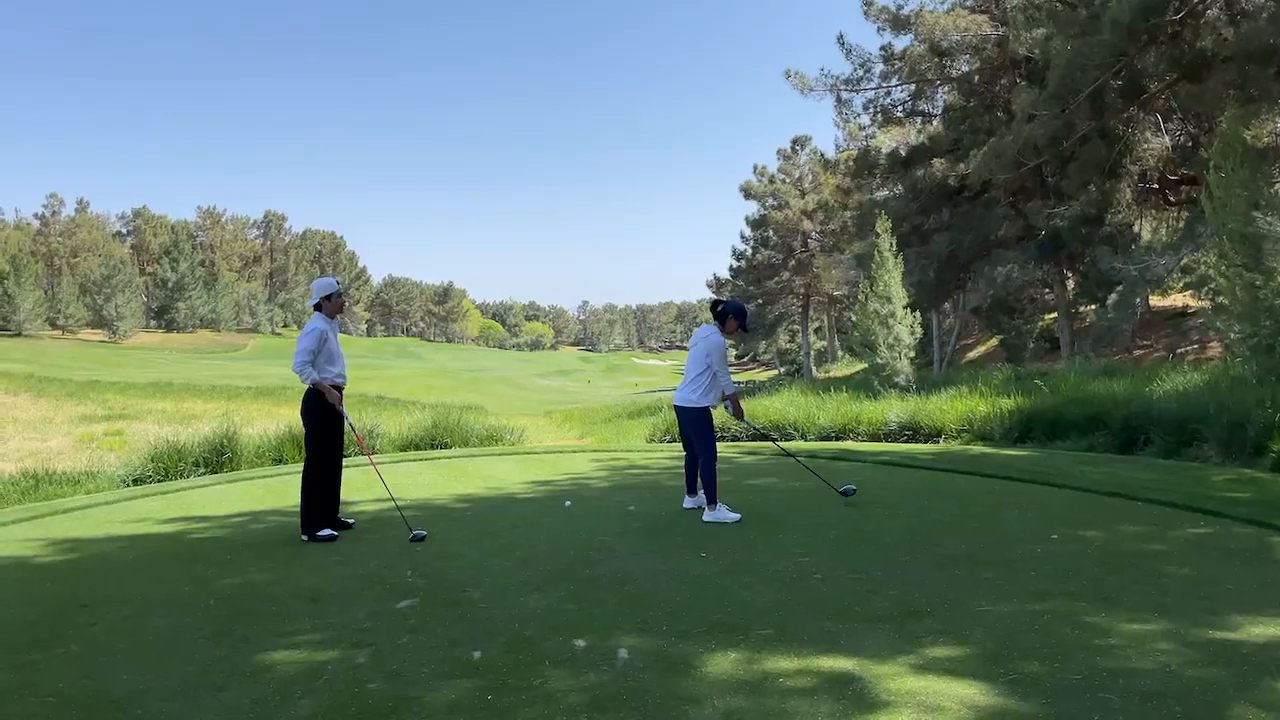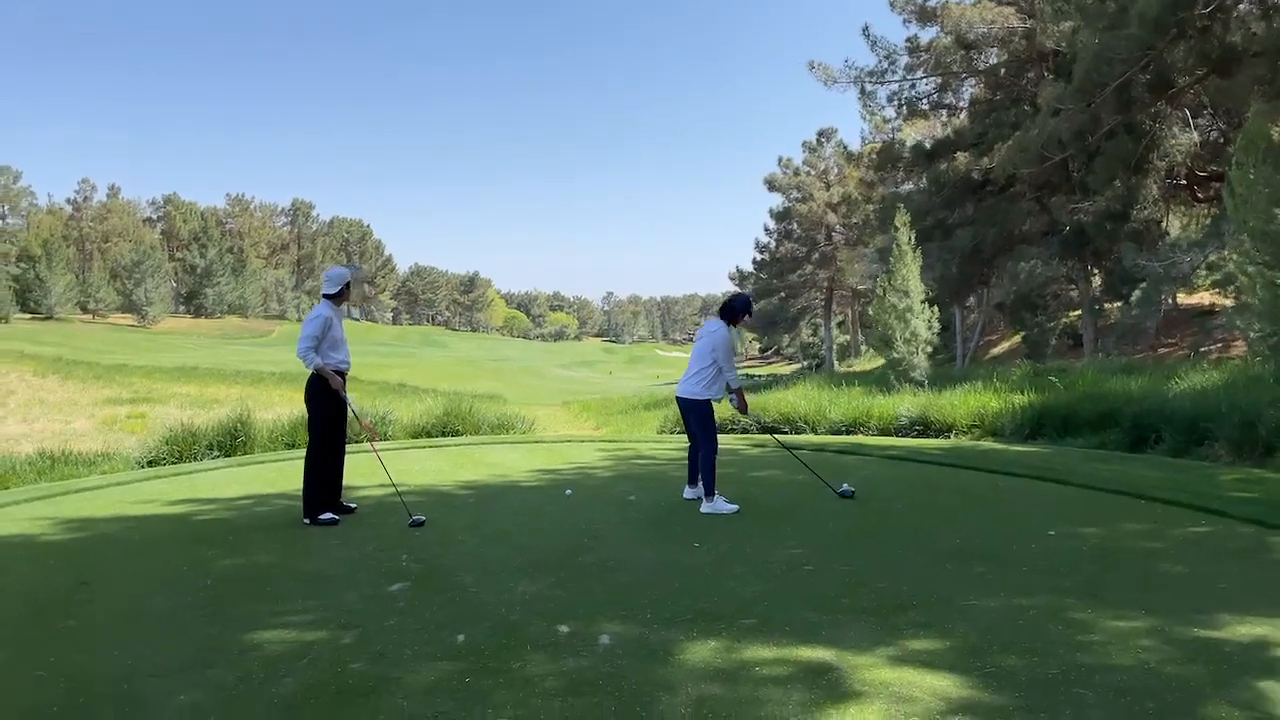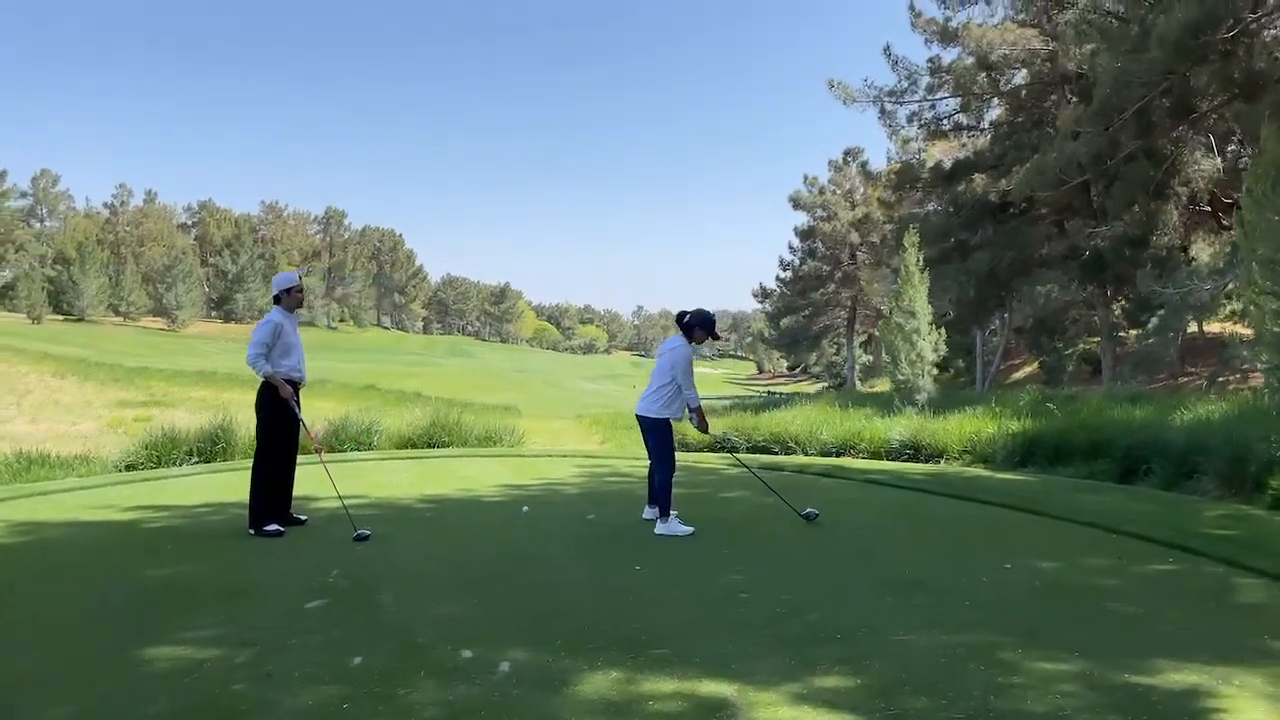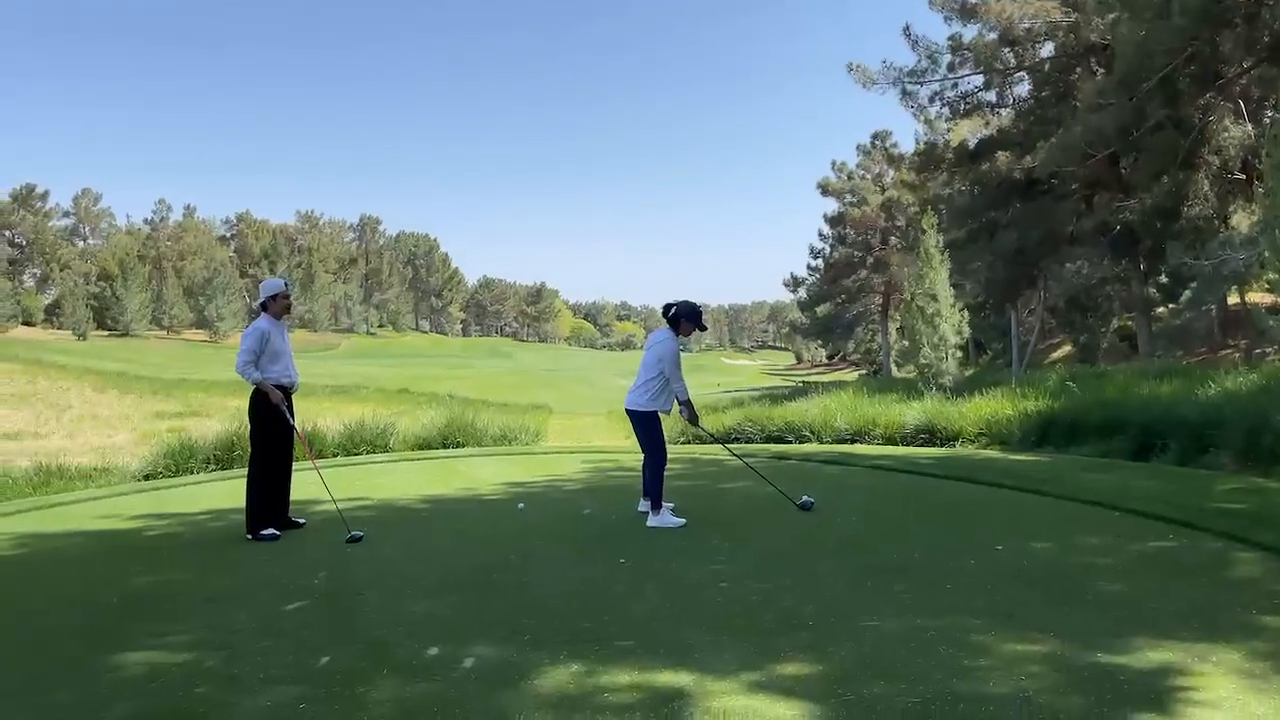
dt=1s
person 1, frame 1
left shoulder: (331, 326)
right shoulder: (316, 328)
right elbow: (301, 366)
right wrist: (327, 390)
left hip: (331, 399)
right hip: (320, 400)
left knee: (333, 460)
right knee: (317, 461)
left ankle: (329, 516)
right ankle: (311, 526)
person 1, frame 2
left shoulder: (334, 314)
right shoulder: (321, 315)
right elbow: (305, 351)
right wrist: (330, 376)
left hip: (335, 385)
right hip: (323, 386)
left knee: (336, 445)
right knee: (320, 446)
left ankle: (331, 500)
right ankle: (313, 509)
person 1, frame 3
left shoulder: (291, 322)
right shoulder: (273, 322)
right elbow: (254, 357)
right wrist: (280, 384)
left hip: (290, 393)
right hip: (275, 393)
left knee: (287, 455)
right knee: (268, 456)
left ankle: (281, 512)
right ankle: (259, 520)
person 1, frame 4
left shoulder: (280, 328)
right shoulder: (259, 329)
right elbow: (244, 365)
right wrist: (270, 390)
left hip: (283, 398)
right hip: (266, 399)
left knee: (283, 459)
right knee: (263, 461)
left ankle: (279, 515)
right ankle: (257, 524)
person 2, frame 1
left shoulder: (704, 333)
right shoulder: (716, 339)
right elbow: (723, 375)
left wrist: (726, 396)
right wrist: (735, 404)
left hip: (684, 401)
right hip: (695, 405)
left knee: (693, 451)
right knee: (708, 455)
left ankle: (692, 496)
right ankle: (712, 509)
person 2, frame 2
left shoulder: (711, 325)
right shoulder: (722, 334)
right elbow: (729, 370)
left wrist: (731, 390)
right wrist: (740, 398)
left hip: (686, 393)
right hip: (697, 397)
left knee: (697, 443)
right knee: (708, 447)
left ankle: (692, 487)
right ankle: (709, 501)
person 2, frame 3
left shoulder: (673, 342)
right shoulder: (682, 351)
right elbow: (688, 388)
left wrist: (692, 412)
right wrist: (701, 417)
left hip: (648, 411)
right hip: (656, 414)
left knee: (658, 462)
right knee: (666, 466)
left ankle: (652, 507)
right ankle: (664, 521)
person 2, frame 4
left shoulder: (661, 335)
right shoulder: (669, 345)
right elbow: (676, 382)
left wrist: (682, 405)
right wrist: (690, 411)
left hip: (639, 404)
right hip: (644, 408)
left knee: (652, 455)
right knee: (658, 458)
left ankle: (648, 500)
right ankle: (656, 514)
